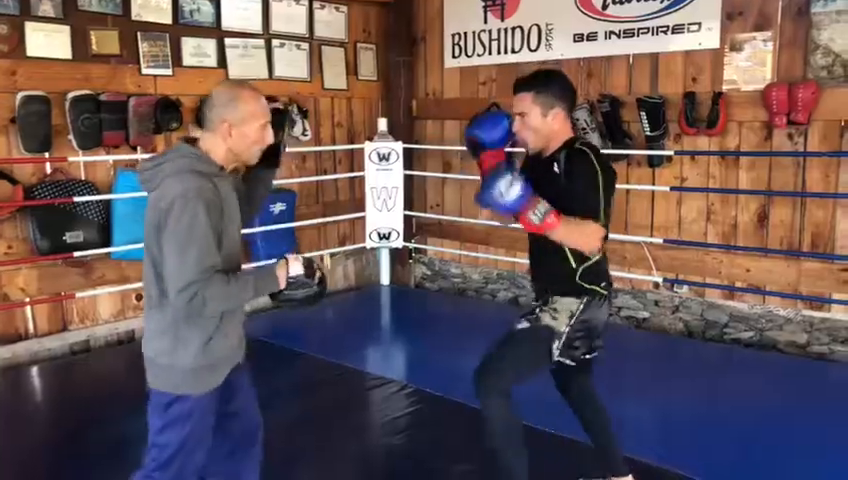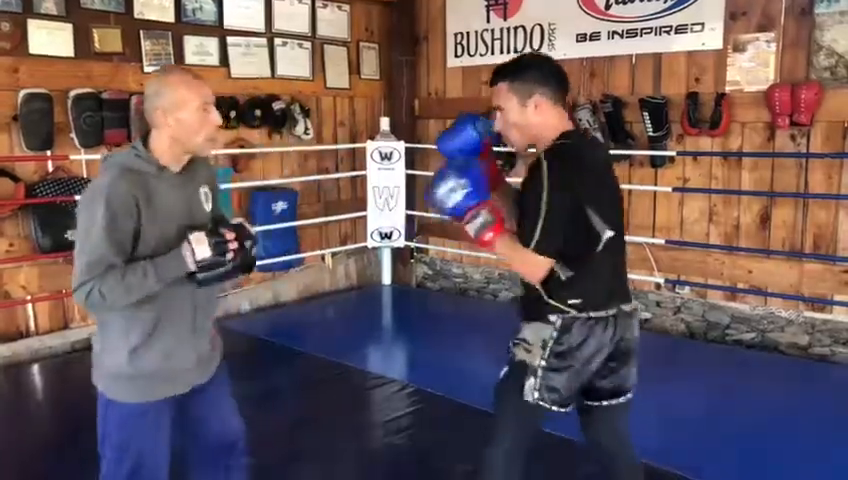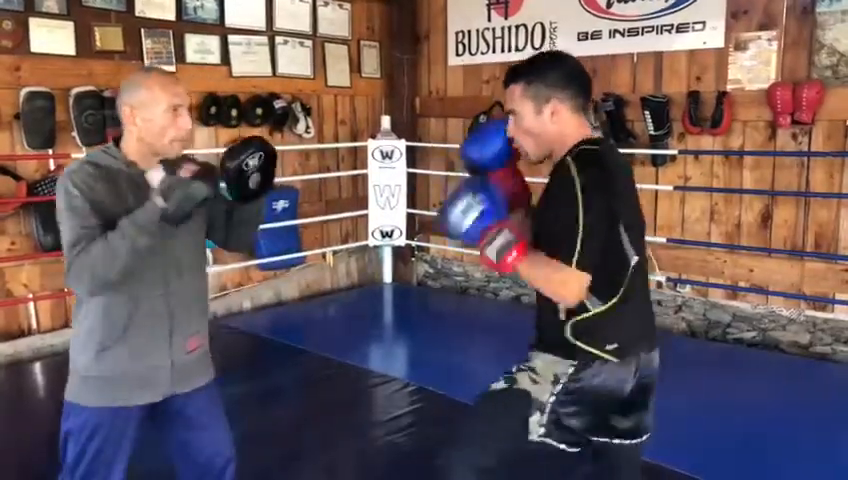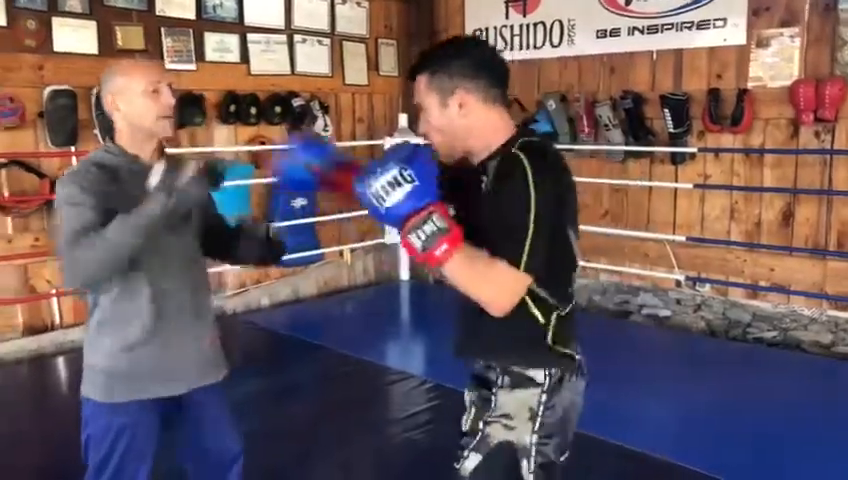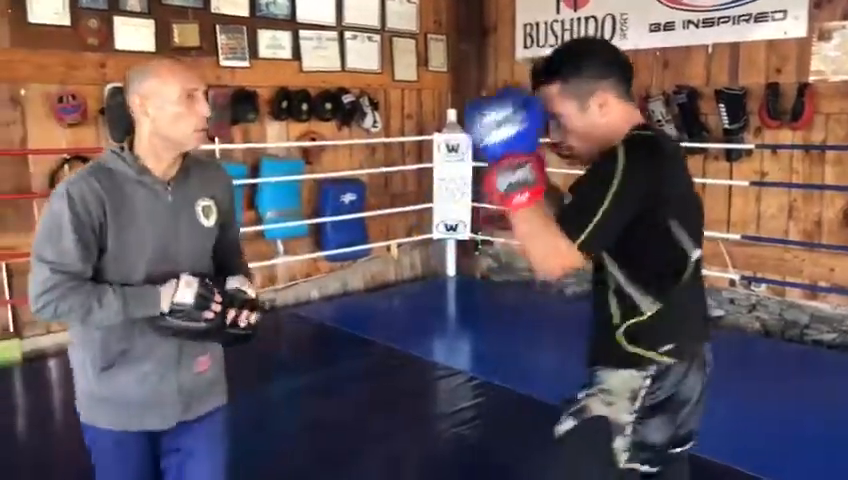
dt=0.5s
person 1, frame 1
left shoulder: (587, 163)
right shoulder: (541, 160)
left elbow: (589, 240)
right elbow: (506, 197)
left wrist: (533, 211)
right wrist: (490, 156)
left hip: (575, 301)
right hip: (579, 297)
left knee: (490, 383)
right knee: (575, 384)
person 1, frame 2
left shoulder: (554, 166)
right shoulder: (588, 152)
left elbow: (534, 265)
left wrist: (477, 215)
right wrist: (481, 175)
left hip: (565, 328)
right hip: (614, 320)
left knee: (506, 444)
right knee: (611, 443)
person 1, frame 3
left shoulder: (577, 173)
right shoulder: (606, 164)
left elbow: (567, 286)
left wrist: (499, 240)
left hip: (582, 364)
right hip: (635, 356)
person 1, frame 4
left shoulder: (528, 171)
right shoulder: (488, 164)
left elbow: (499, 294)
left wrist: (421, 222)
left hip: (527, 382)
right hip: (503, 373)
person 1, frame 5
left shoulder: (630, 164)
right shoulder: (648, 152)
left elbow: (551, 258)
right elbow: (570, 219)
left wrist: (510, 164)
right wrist: (525, 163)
left hip: (641, 371)
right hip: (677, 358)
person 2, frame 1
left shoulder: (219, 172)
right shoulder: (187, 193)
left elbow: (238, 212)
right elbow: (193, 294)
left wrist: (264, 166)
right wrist: (273, 275)
left hip: (220, 350)
right hip: (187, 361)
left knee: (241, 434)
person 2, frame 2
left shoulder: (201, 172)
right shoulder: (116, 189)
right elbow: (92, 290)
left wrist: (237, 242)
right wrist: (182, 259)
left hip: (198, 354)
right hip: (137, 370)
left knee: (224, 445)
person 2, frame 3
left shoulder: (189, 177)
right shoulder: (83, 181)
left elbow: (238, 238)
right elbow: (88, 273)
right wrist: (159, 207)
left hip: (186, 361)
right hip: (110, 371)
person 2, frame 4
left shoulder: (181, 174)
right shoulder: (85, 182)
left elbow: (214, 238)
right elbow: (79, 270)
left wrist: (252, 244)
right wrist: (158, 202)
left hip: (195, 358)
right hip: (125, 371)
person 2, frame 5
left shoulder: (214, 181)
right shoulder: (86, 192)
right elbow: (49, 297)
left wrist: (239, 289)
right wrist: (158, 299)
left hip: (198, 386)
right hip: (117, 394)
